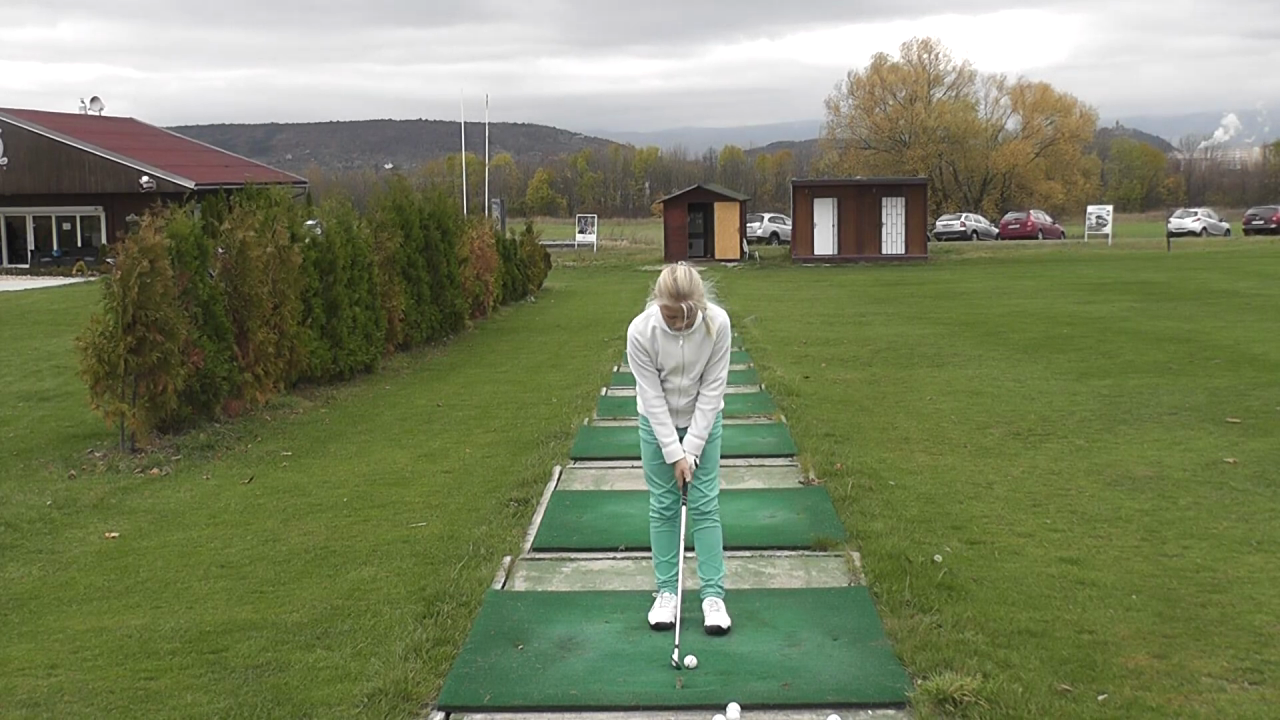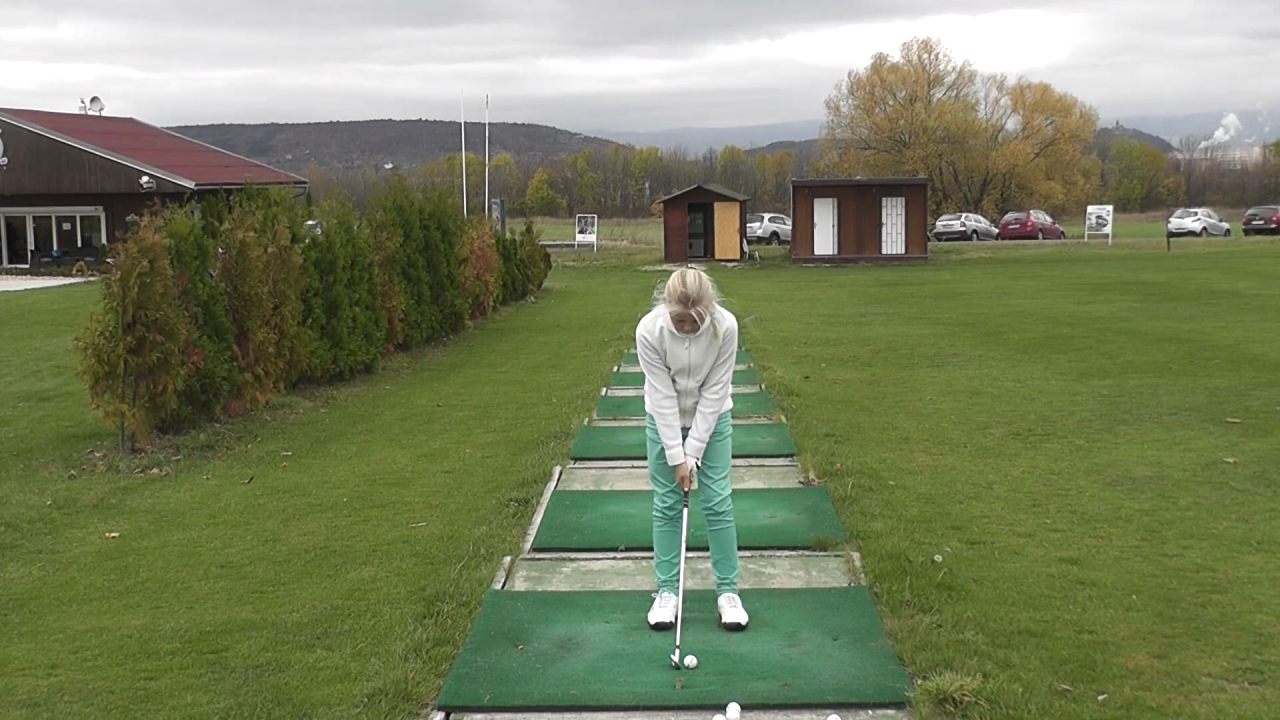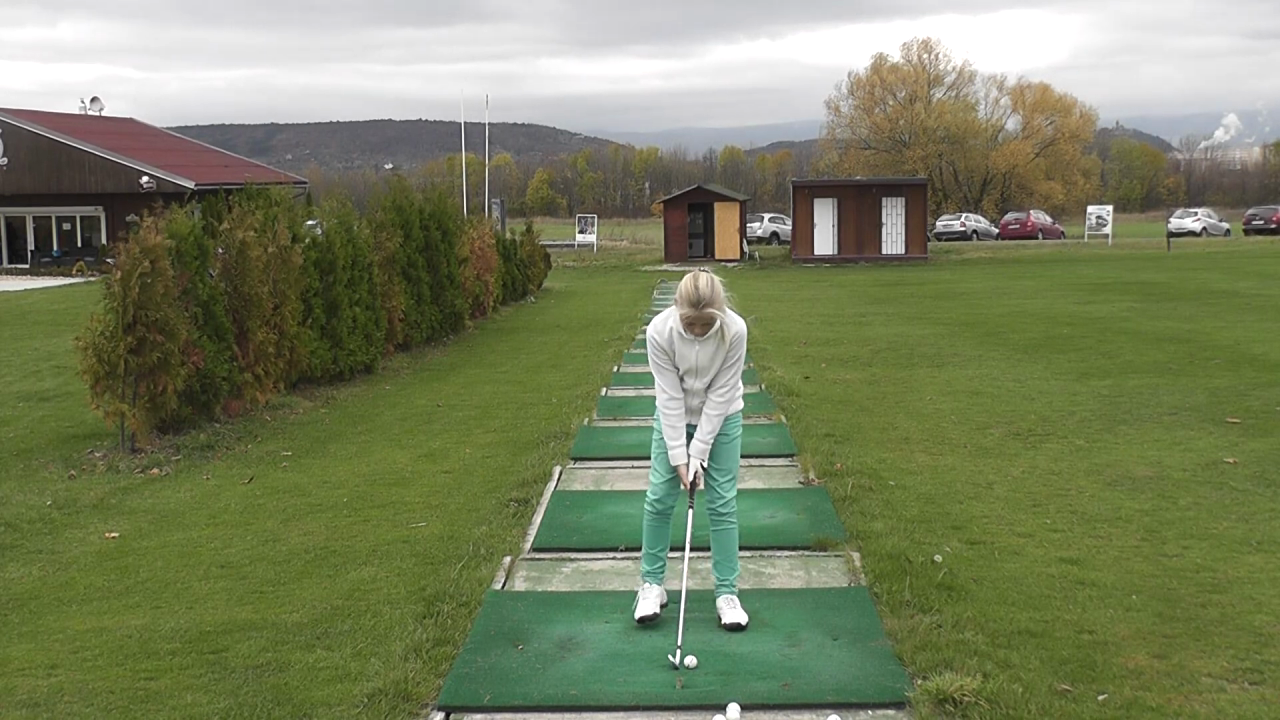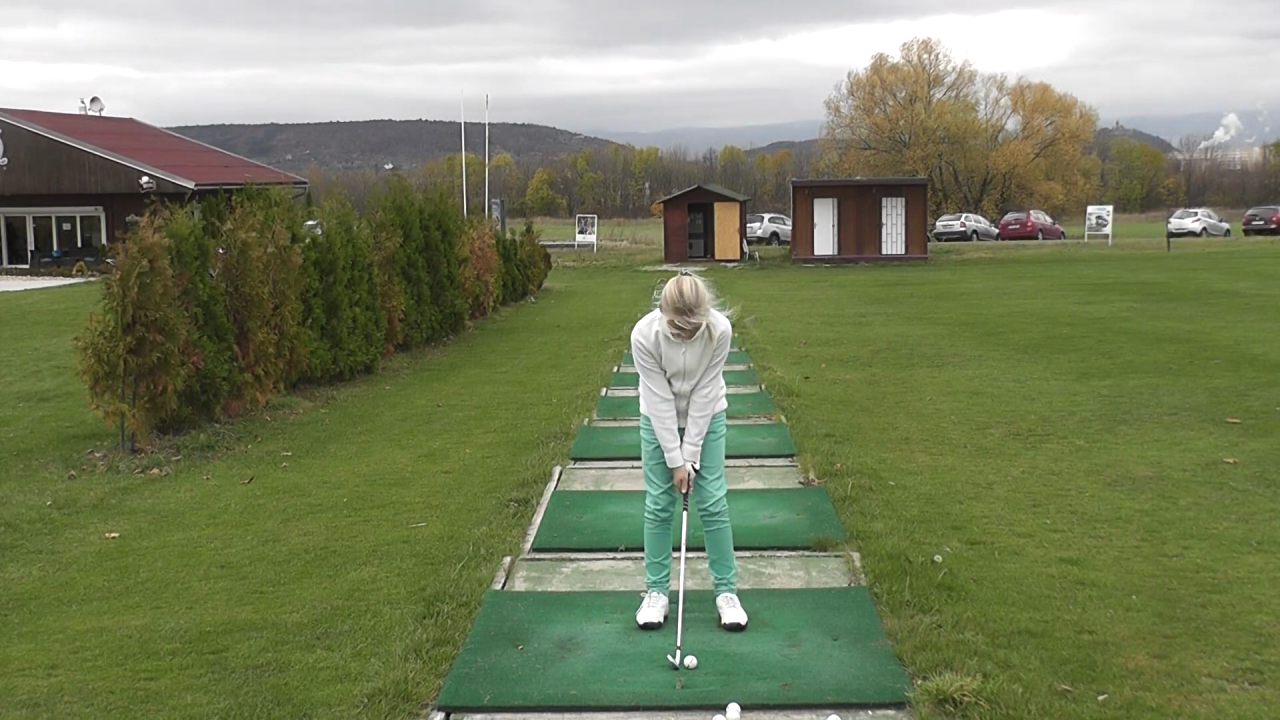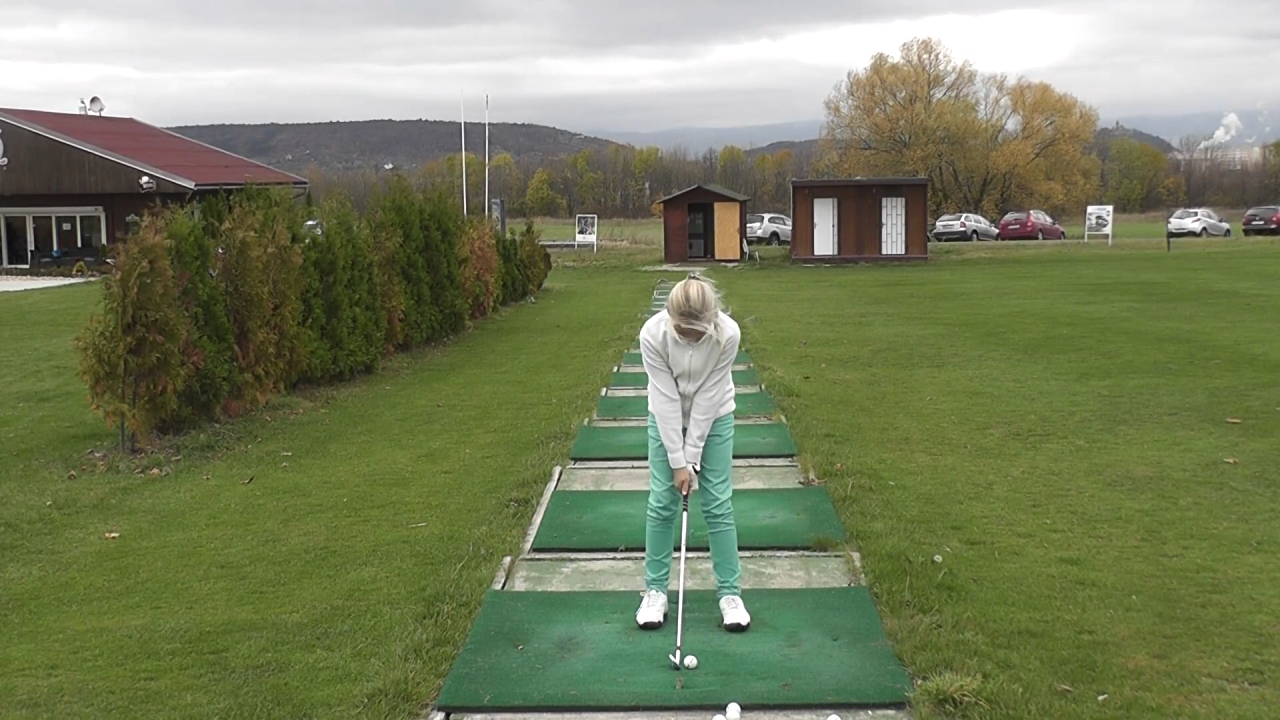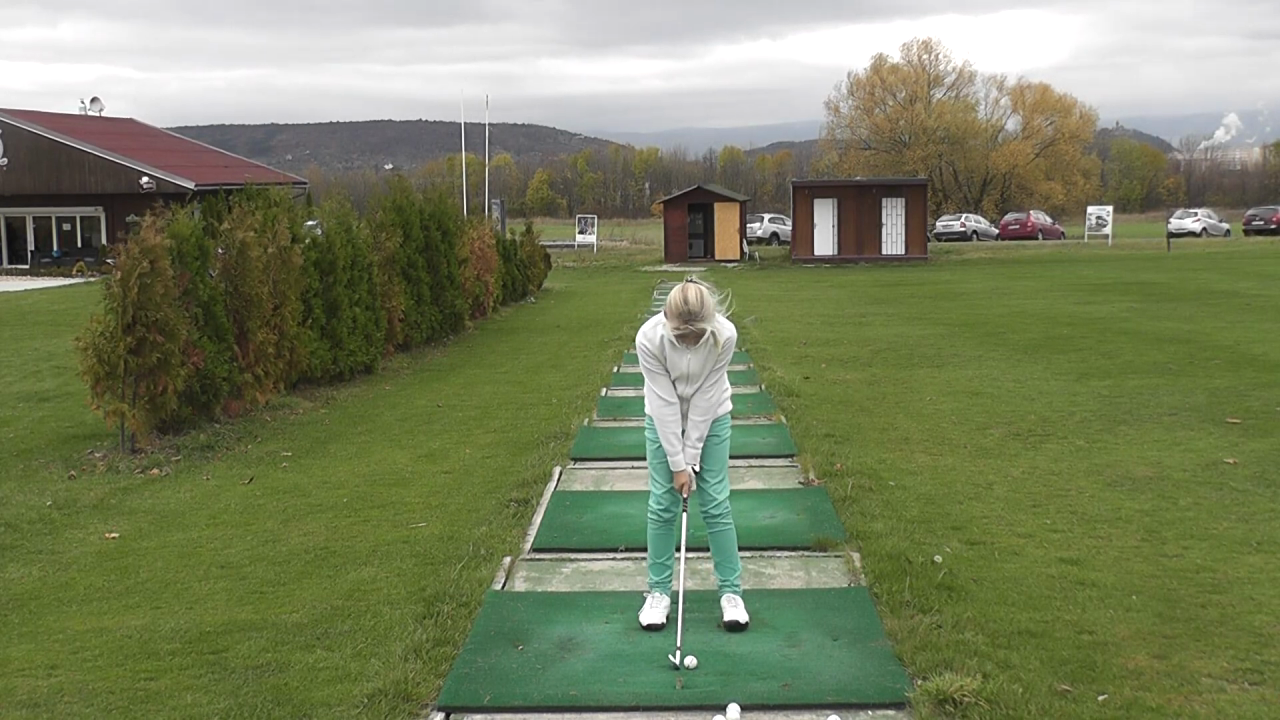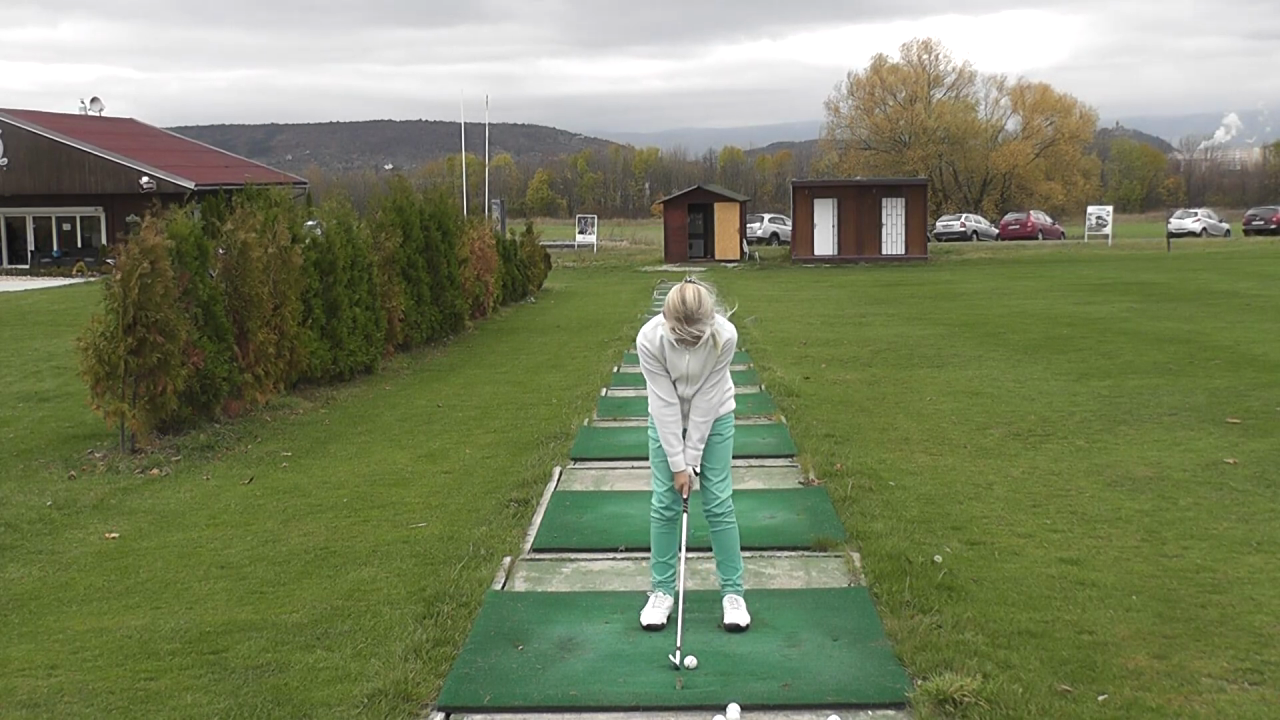
dt=0.3s
person 1, frame 1
left shoulder: (718, 322)
right shoulder: (640, 330)
left elbow: (713, 388)
right elbow: (652, 395)
left wrist: (692, 448)
right wrist: (674, 453)
left hip: (704, 418)
right hip: (658, 421)
left knee: (705, 504)
right knee: (663, 505)
left ankle: (712, 596)
right ankle: (666, 591)
person 1, frame 2
left shoulder: (725, 326)
right shoulder: (649, 330)
left elbow: (715, 390)
right elbow: (662, 395)
left wrist: (694, 451)
right wrist: (677, 456)
left hip: (712, 418)
right hip: (664, 420)
left knee: (718, 502)
right knee: (667, 505)
left ankle: (727, 591)
right ankle: (666, 591)
person 1, frame 3
left shoulder: (735, 330)
right shoulder: (659, 330)
left elbow: (722, 393)
right elbow: (670, 395)
left wrist: (700, 452)
right wrist: (679, 458)
left hip: (721, 419)
right hip: (674, 418)
left knee: (722, 503)
right knee: (658, 498)
left ankle: (726, 591)
right ankle: (651, 582)
person 1, frame 4
left shoulder: (720, 330)
right shoulder: (644, 334)
left elbow: (705, 393)
right elbow: (659, 399)
left wrist: (691, 454)
right wrist: (675, 459)
left hip: (706, 418)
right hip: (659, 420)
left knee: (713, 503)
right knee: (659, 504)
left ankle: (726, 590)
right ankle: (656, 591)
person 1, frame 5
left shoulder: (728, 333)
right shoulder: (652, 334)
left elbow: (709, 396)
right elbow: (666, 398)
left wrist: (692, 457)
right wrist: (678, 460)
left hip: (714, 419)
right hip: (666, 420)
left knee: (718, 504)
right knee: (661, 503)
left ankle: (729, 592)
right ankle: (655, 589)
person 1, frame 6
left shoulder: (725, 335)
right shoulder: (649, 337)
left elbow: (706, 397)
right elbow: (664, 402)
left wrist: (691, 458)
right wrist: (677, 463)
left hip: (711, 419)
right hip: (664, 421)
left knee: (716, 504)
right knee: (662, 504)
left ankle: (730, 591)
right ankle: (658, 591)
person 1, frame 7
left shoulder: (725, 335)
right shoulder: (649, 338)
left elbow: (707, 399)
right elbow: (664, 402)
left wrist: (693, 459)
right wrist: (677, 463)
left hip: (714, 419)
right hip: (666, 420)
left knee: (719, 501)
right knee: (664, 502)
left ankle: (733, 591)
right ankle: (662, 590)
